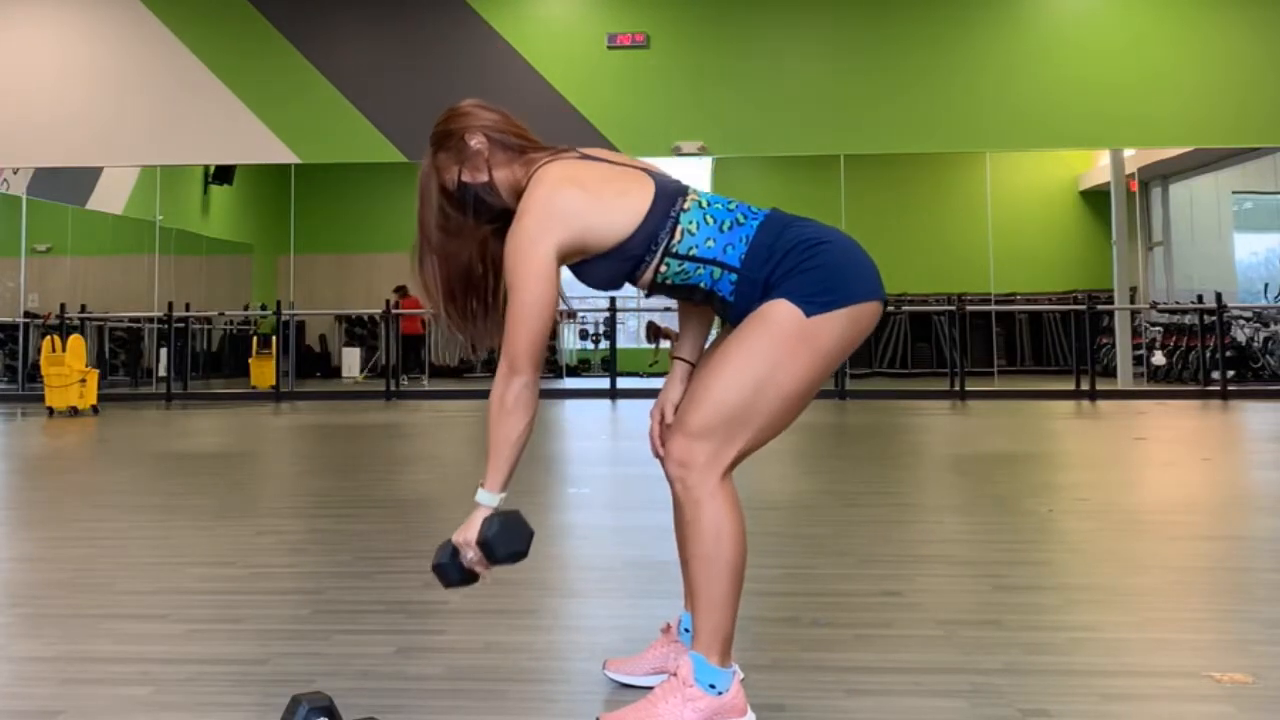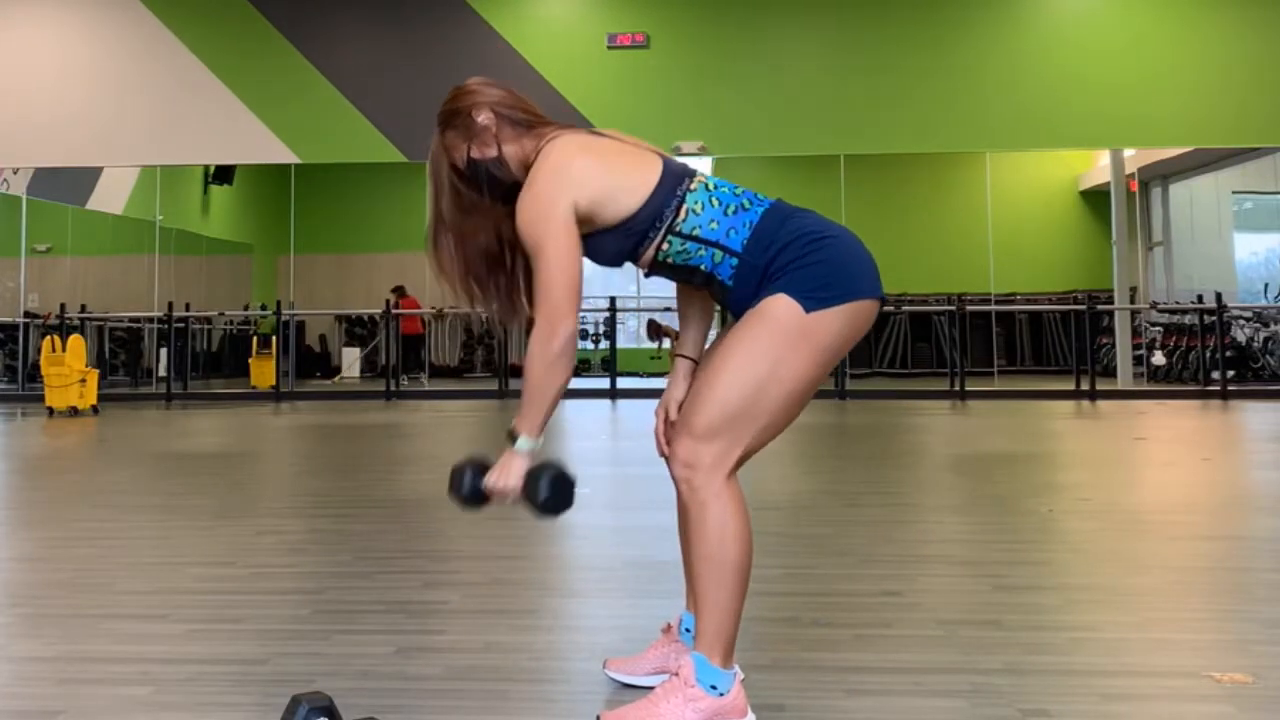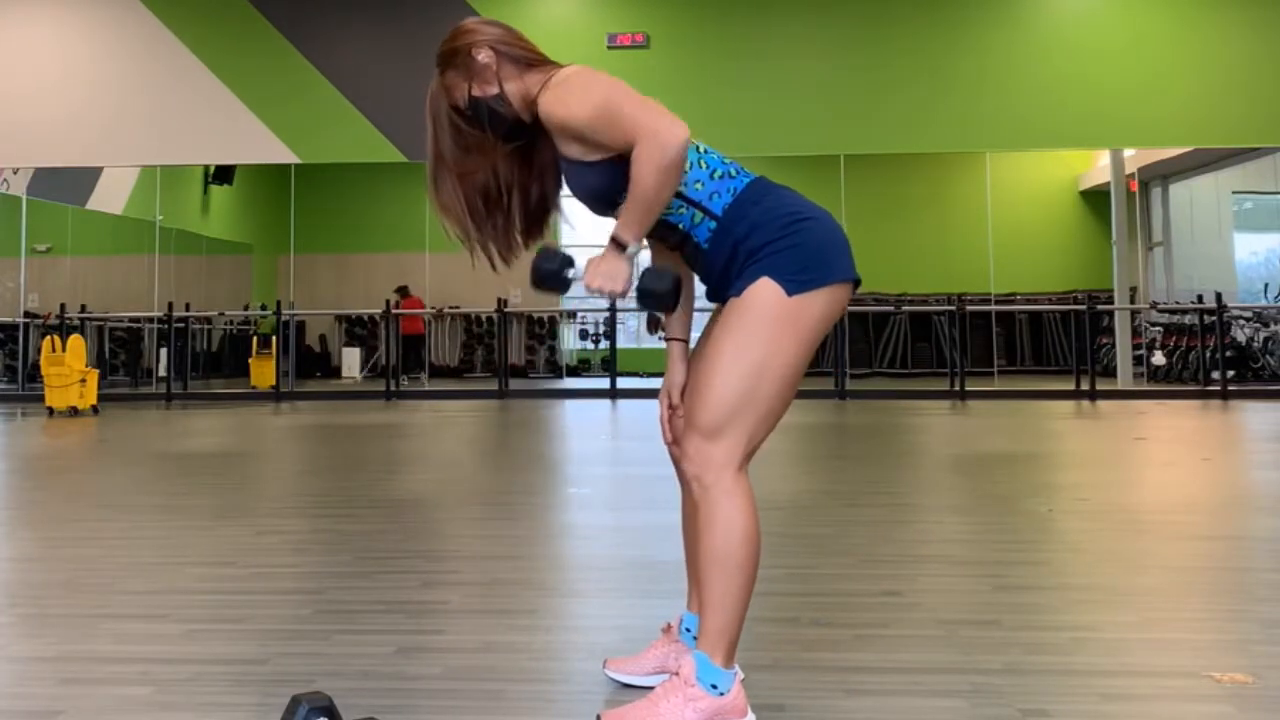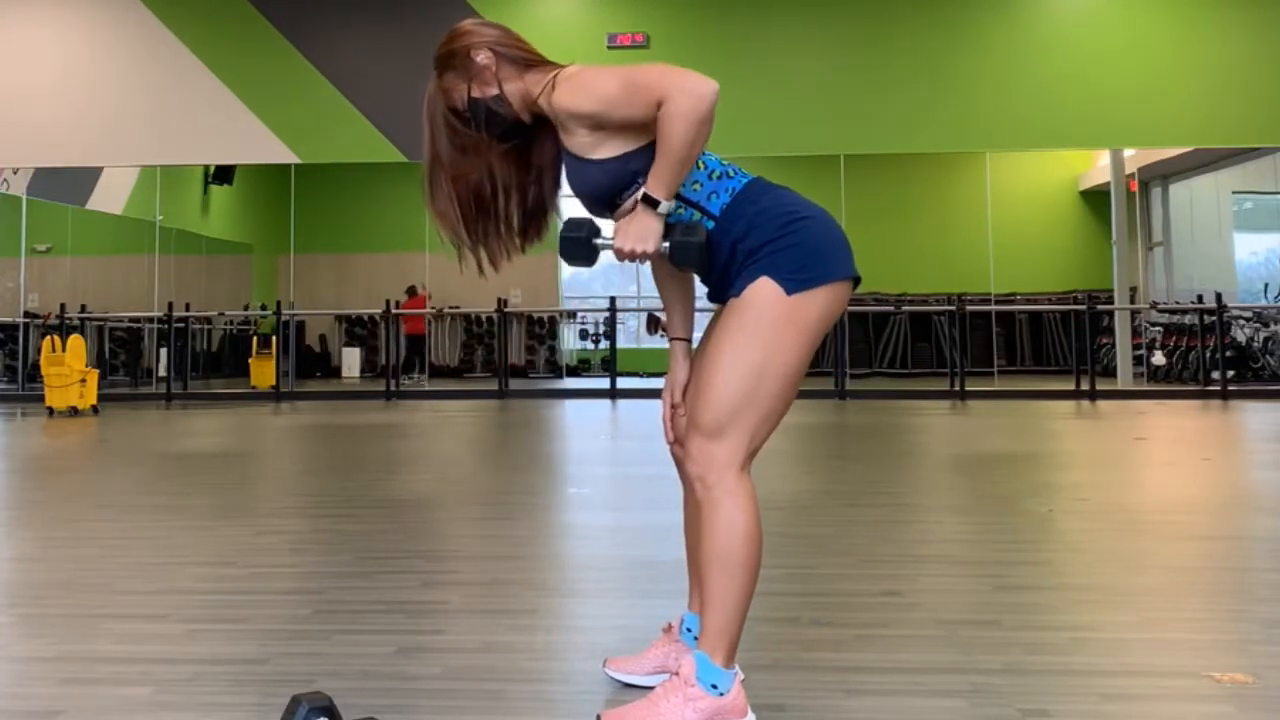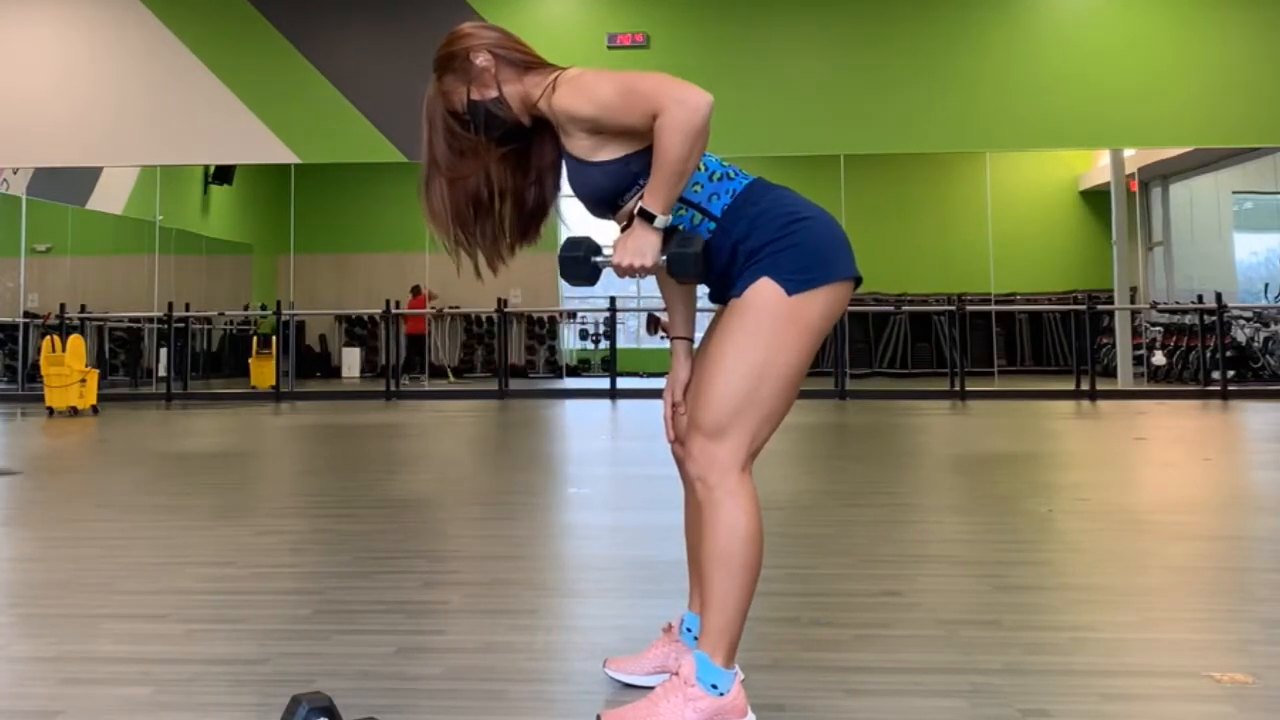
dt=0.3s
person 1, frame 1
left shoulder: (540, 213)
right shoulder: (578, 174)
left elbow: (519, 374)
left wrist: (487, 500)
right wrist: (681, 370)
left hip: (818, 282)
right hip: (811, 278)
left knee: (694, 456)
right knee: (689, 451)
right ankle: (695, 641)
person 1, frame 2
left shoulder: (546, 179)
right shoulder: (583, 154)
left elbow: (555, 331)
left wrist: (518, 450)
right wrist: (685, 367)
left hip: (814, 273)
right hip: (807, 271)
left knee: (701, 457)
right knee: (691, 449)
right ankle: (695, 640)
person 1, frame 3
left shoulder: (562, 95)
right shoulder: (566, 116)
left elbow: (667, 140)
right elbow: (672, 226)
left wrist: (617, 249)
right wrist: (676, 353)
left hip: (789, 254)
right hip: (783, 254)
left knee: (712, 456)
right knee: (693, 450)
right ankle: (694, 638)
person 1, frame 4
left shoulder: (569, 93)
right shoulder: (559, 128)
left elbow: (693, 91)
left wrist: (648, 208)
right wrist: (680, 351)
left hip: (787, 251)
right hip: (774, 256)
left knee: (715, 456)
right knee: (694, 450)
right ankle: (694, 639)
person 1, frame 5
left shoulder: (567, 95)
right shoulder: (557, 131)
left elbow: (688, 105)
left wrist: (646, 223)
right wrist: (682, 349)
left hip: (788, 252)
right hip: (775, 258)
left knee: (715, 455)
right knee: (696, 450)
right ankle: (694, 638)
